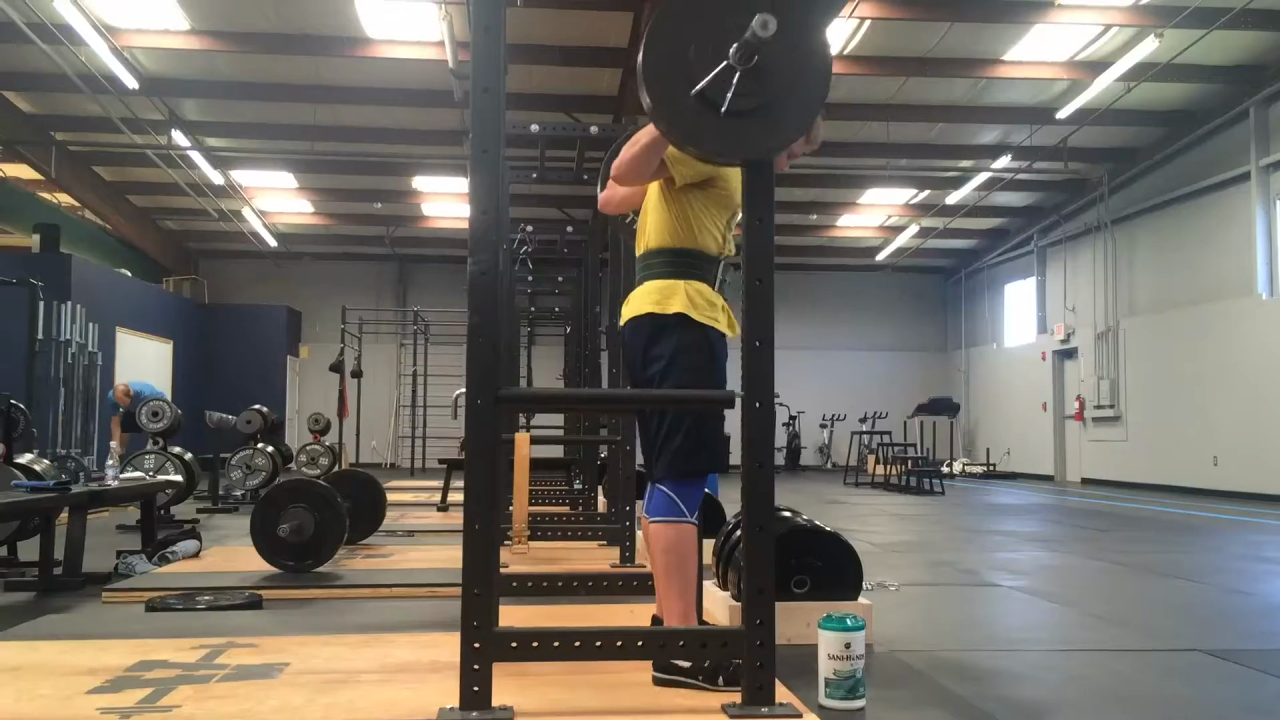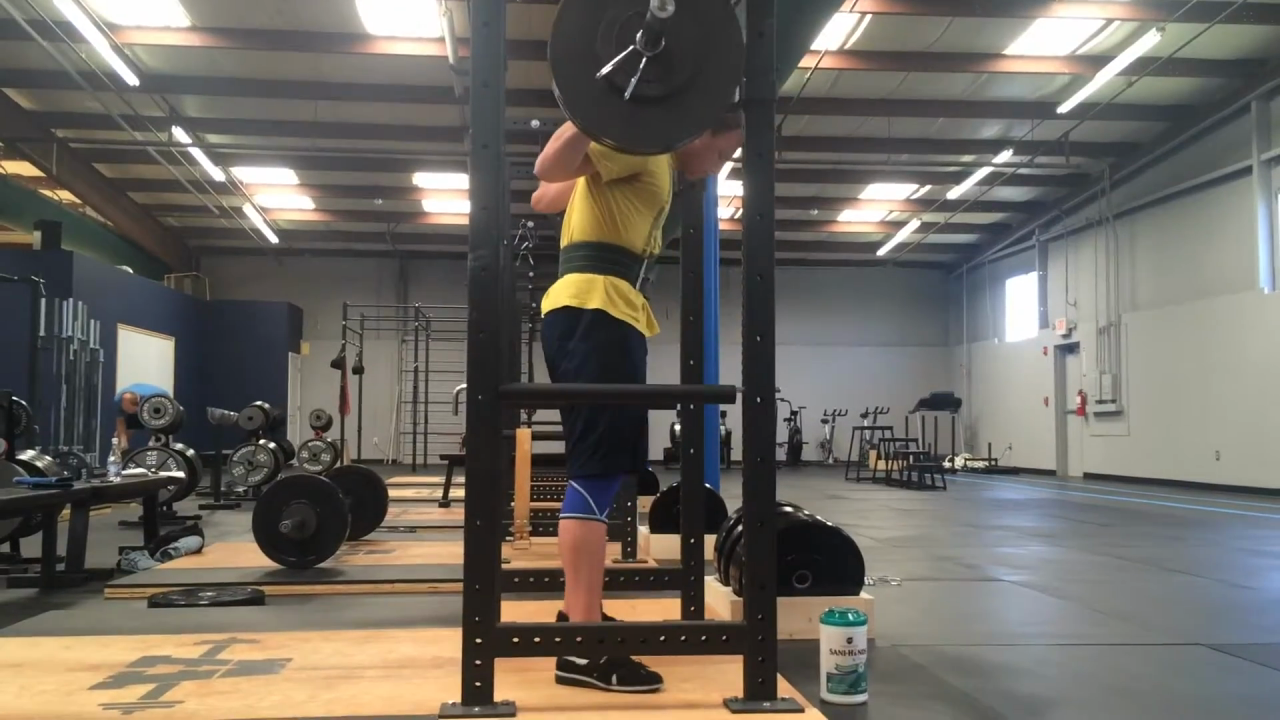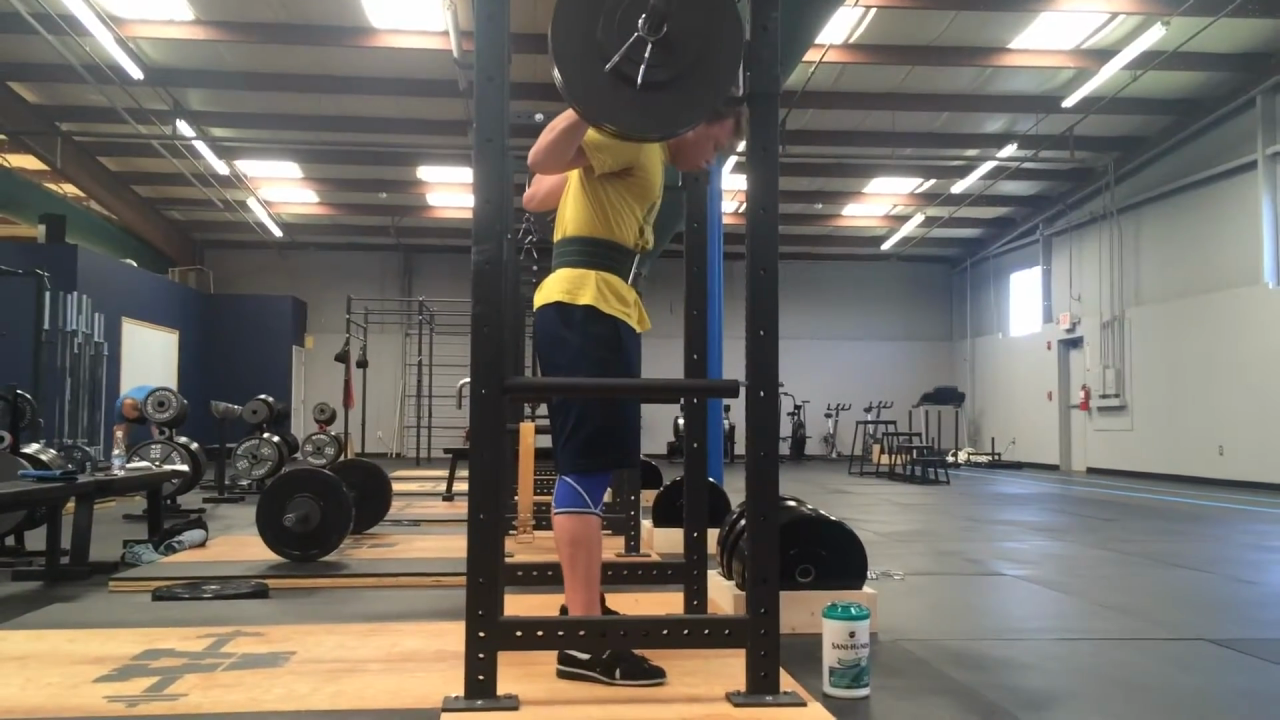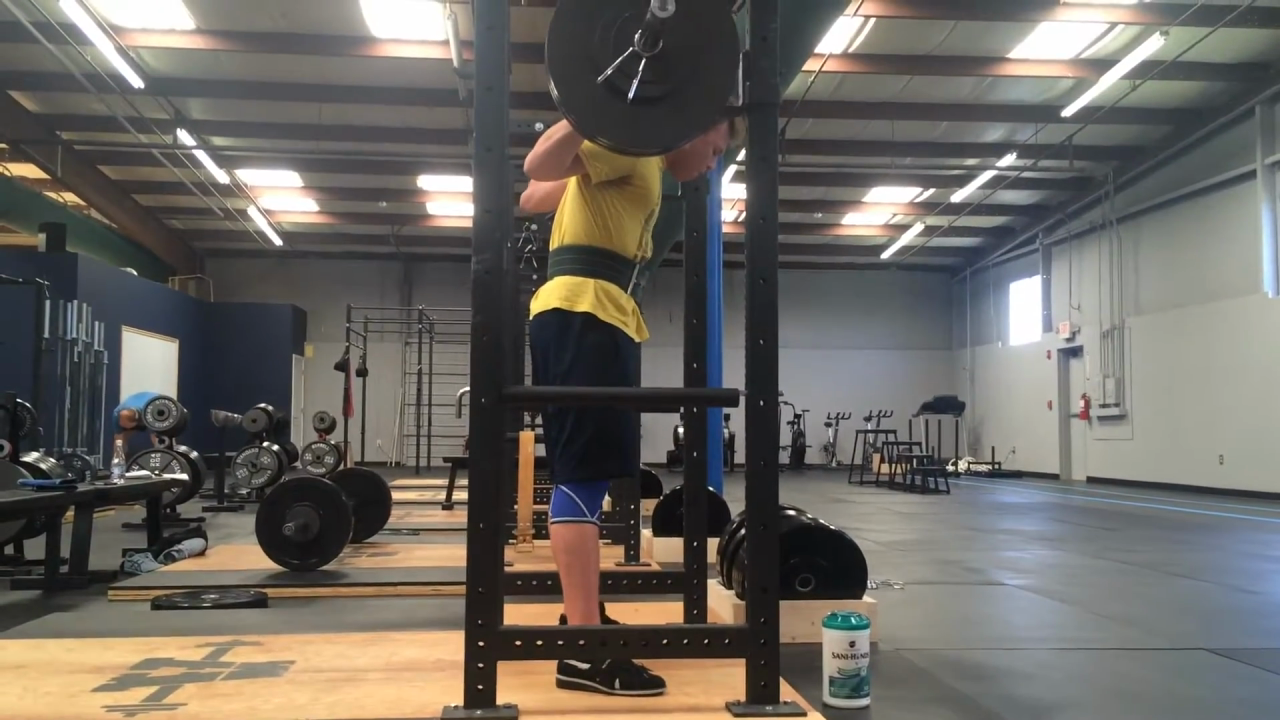
dt=1s
person 1, frame 1
left shoulder: (702, 161)
left elbow: (612, 198)
right elbow: (624, 173)
left hip: (658, 319)
right hip: (677, 318)
left knee: (669, 478)
right knee: (682, 478)
left ankle: (672, 618)
right ankle: (682, 650)
person 1, frame 2
left shoulder: (647, 161)
left elbow: (545, 199)
right elbow: (548, 168)
left hip: (594, 316)
right hip: (594, 314)
left knee: (600, 470)
right knee: (596, 472)
left ankle: (579, 614)
right ankle: (582, 648)
person 1, frame 3
left shoulder: (636, 154)
right shoulder: (633, 132)
left elbow: (535, 197)
right elbow: (543, 157)
left hip: (587, 310)
right hip: (585, 308)
left knee: (587, 466)
right knee: (587, 467)
left ankle: (583, 608)
right ankle: (584, 642)
person 1, frame 4
left shoulder: (630, 165)
right shoulder: (632, 145)
left elbow: (533, 198)
right elbow: (539, 164)
left hip: (577, 317)
right hip: (583, 316)
left knee: (583, 476)
right knee: (583, 477)
left ankle: (582, 618)
right ankle: (584, 653)
